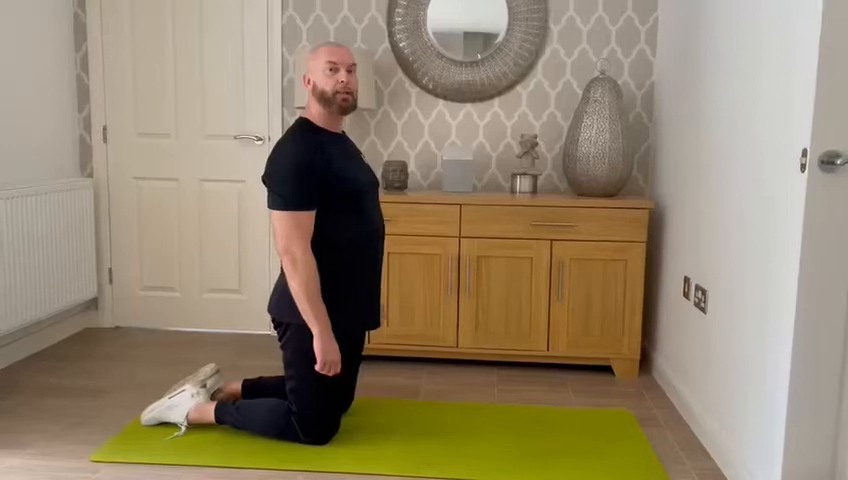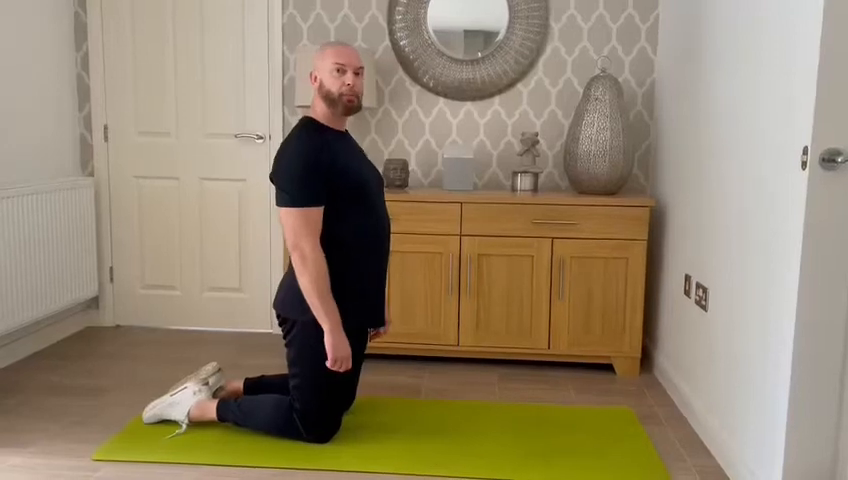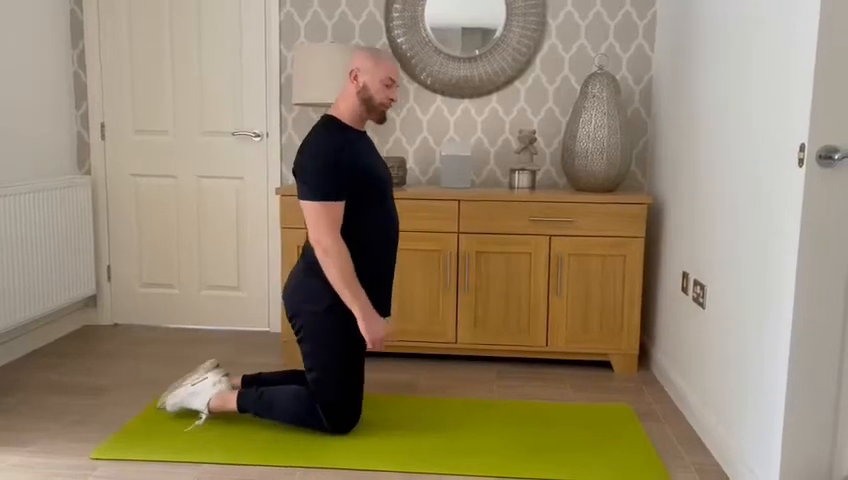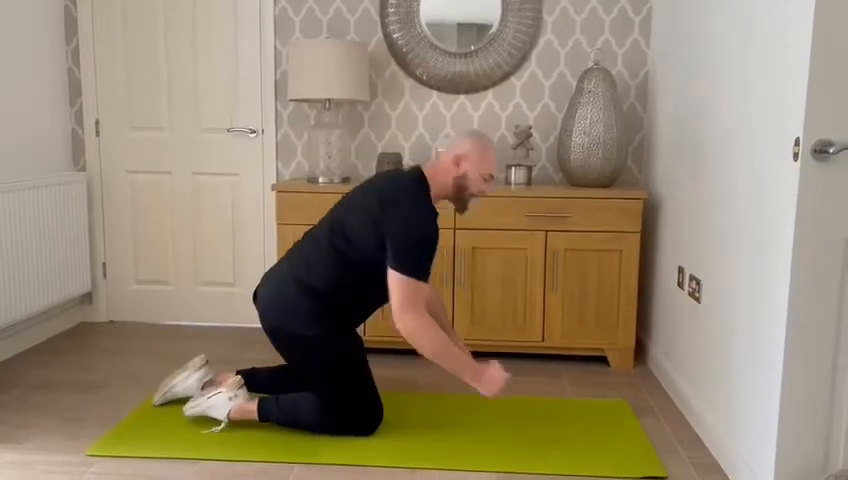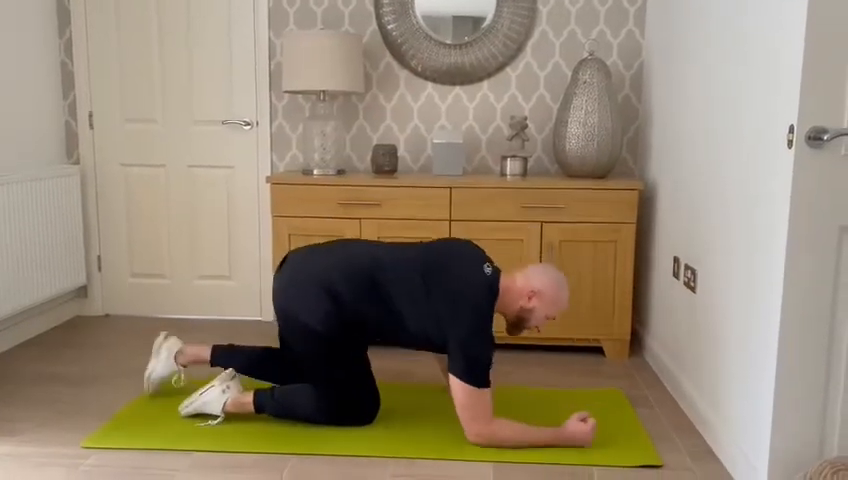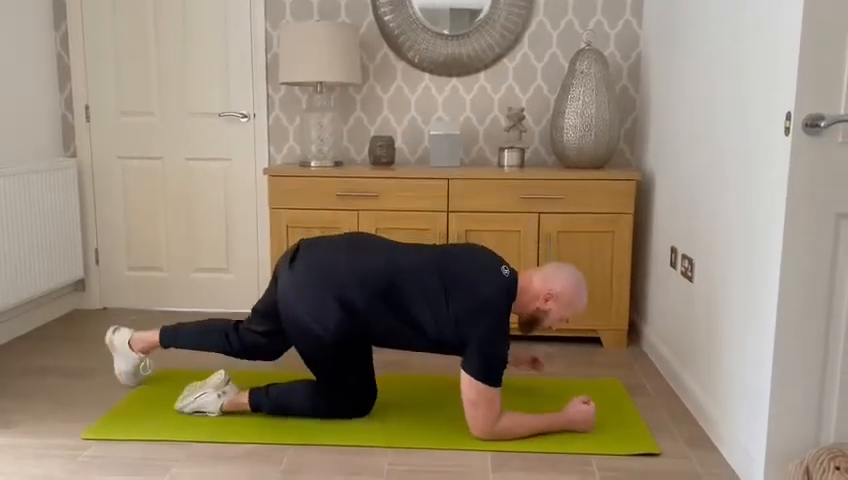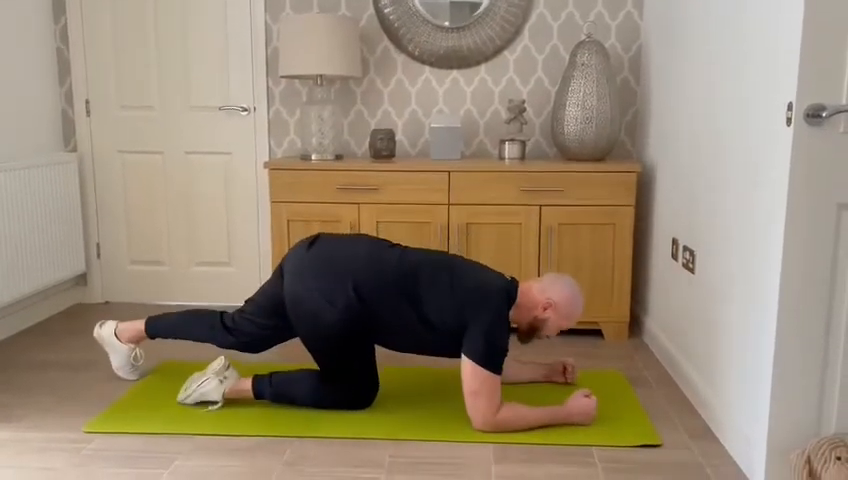
dt=0.5s
person 1, frame 1
left shoulder: (342, 143)
right shoulder: (296, 152)
right elbow: (293, 251)
left wrist: (364, 306)
right wrist: (321, 333)
left hip: (346, 309)
right hip: (314, 315)
left knee: (334, 403)
right knee: (314, 425)
left ankle: (222, 389)
right ankle: (196, 408)
person 1, frame 2
left shoulder: (344, 142)
right shoulder: (303, 150)
right elbow: (303, 247)
left wrist: (371, 307)
right wrist: (332, 328)
left hip: (350, 305)
right hip: (318, 311)
left knee: (336, 400)
right knee: (316, 423)
left ankle: (224, 386)
right ankle: (198, 405)
person 1, frame 3
left shoulder: (357, 138)
right shoulder: (325, 147)
right elbow: (326, 241)
left wrist: (368, 305)
right wrist: (365, 313)
left hip: (345, 297)
right hip: (328, 301)
left knee: (329, 386)
right knee: (336, 414)
left ankle: (226, 382)
right ankle: (217, 396)
person 1, frame 4
left shoulder: (409, 187)
right shoulder: (415, 217)
left elbow: (420, 286)
right elbow: (409, 321)
left wrist: (451, 340)
right wrist: (477, 374)
left hip: (284, 294)
right hip: (300, 311)
left knee: (316, 374)
right knee: (361, 414)
left ankle: (218, 381)
right ankle: (235, 405)
person 1, frame 5
left shoulder: (475, 261)
right shoulder: (472, 320)
right elbow: (479, 429)
left wrist: (465, 378)
right wrist: (564, 436)
left hip: (302, 271)
right hip: (313, 302)
left knee: (299, 367)
right knee: (356, 406)
left ankle: (183, 353)
right ankle: (233, 399)
person 1, frame 6
left shoulder: (492, 268)
right shoulder: (491, 317)
right elbow: (485, 425)
left wrist: (510, 358)
right wrist: (565, 420)
left hip: (309, 261)
right hip: (321, 300)
left knee: (254, 340)
right knee: (353, 399)
left ankle: (135, 341)
right ankle: (232, 399)
person 1, frame 7
left shoulder: (492, 290)
right shoulder: (492, 311)
left elbow: (484, 364)
right elbow: (485, 416)
left wrist: (545, 372)
right wrist: (565, 413)
left hip: (315, 257)
right hip: (328, 289)
left knee: (239, 331)
right knee: (355, 391)
left ankle: (123, 332)
right ankle: (234, 386)
